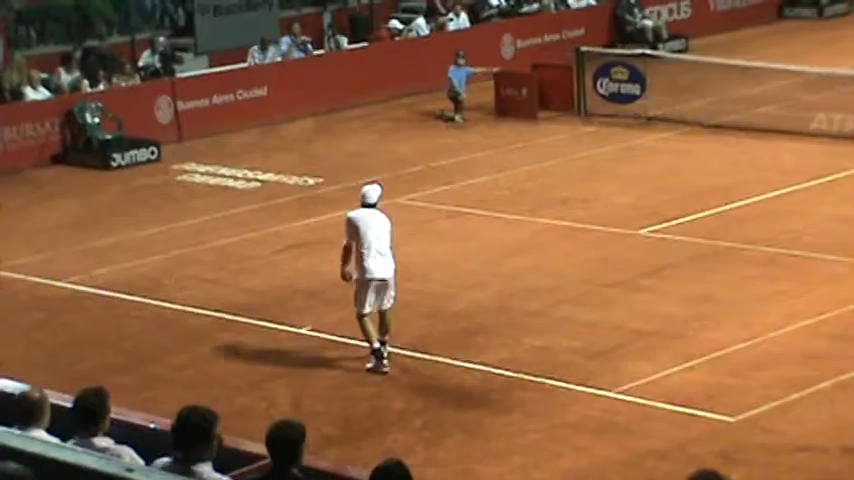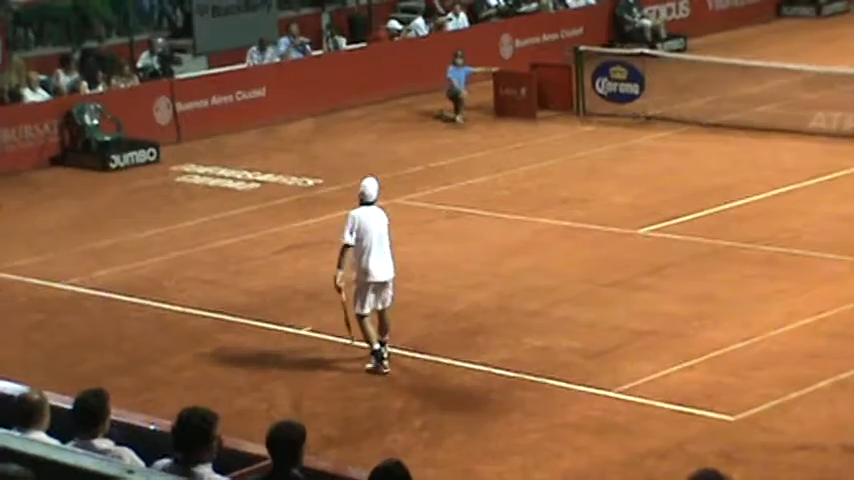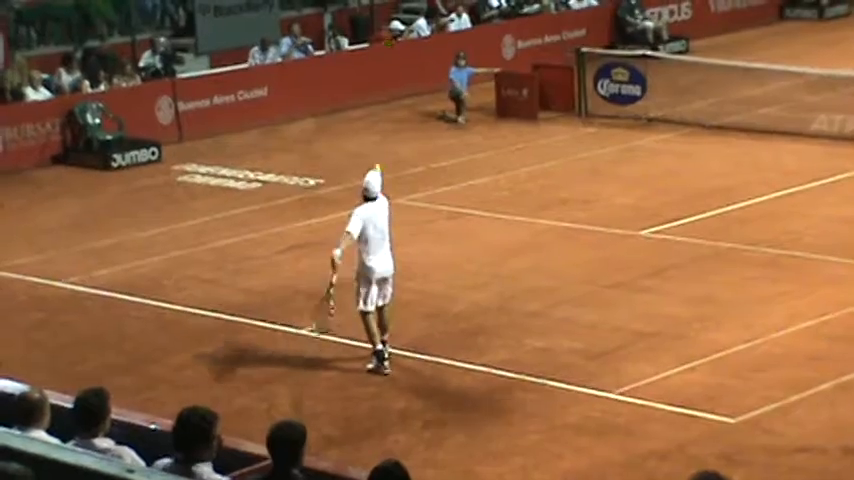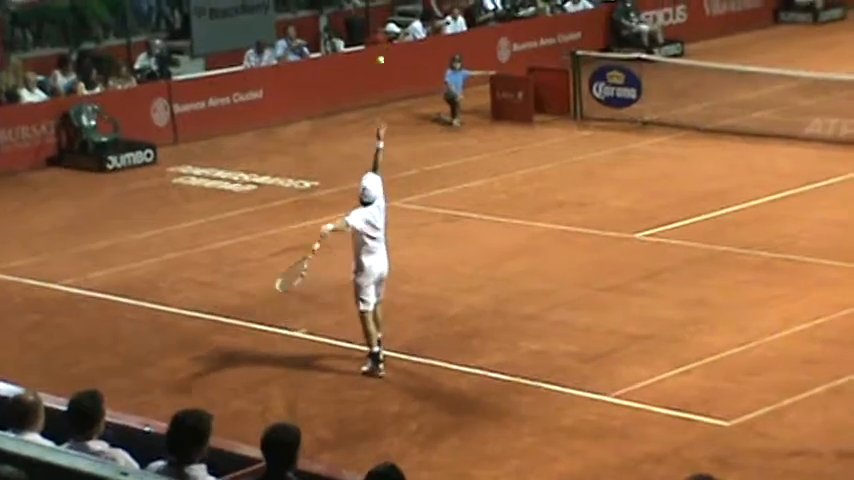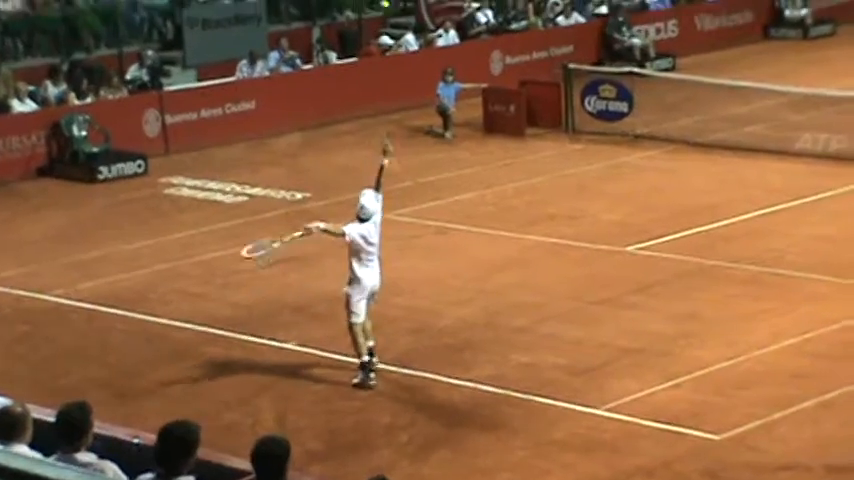
dt=0.2s
person 1, frame 1
left shoulder: (353, 217)
right shoulder: (384, 219)
left elbow: (348, 246)
left wrist: (344, 268)
left hip: (369, 272)
right hip: (387, 270)
left knee: (362, 314)
right knee: (384, 310)
left ankle: (379, 358)
right ankle: (383, 350)
person 1, frame 2
left shoulder: (355, 215)
right shoulder: (381, 214)
left elbow: (347, 246)
left wrist: (339, 273)
left hip: (368, 273)
right hip: (387, 270)
left knee: (362, 315)
right knee: (383, 310)
left ankle: (379, 359)
right ankle: (383, 349)
person 1, frame 3
left shoulder: (360, 212)
right shoulder: (383, 203)
left elbow: (350, 234)
right elbow: (379, 193)
left wrist: (337, 252)
right wrist: (378, 174)
left hip: (369, 269)
right hip: (387, 266)
left knee: (367, 313)
right knee: (382, 308)
left ankle: (381, 359)
right ankle: (384, 349)
person 1, frame 4
left shoulder: (359, 215)
right shoulder: (379, 204)
left elbow: (346, 223)
right elbow: (377, 170)
left wrist: (329, 227)
right wrist: (380, 143)
left hip: (366, 270)
right hip: (382, 265)
left knee: (366, 314)
right knee: (376, 306)
left ankle: (376, 362)
right ankle: (378, 347)
person 1, frame 5
left shoulder: (355, 229)
right shoulder: (376, 218)
left elbow: (340, 230)
right elbow: (377, 190)
left wrist: (320, 226)
right wrist: (384, 161)
left hip: (360, 282)
right hip: (374, 279)
left knee: (355, 326)
right knee: (364, 320)
left ankle: (366, 372)
right ankle: (370, 360)
